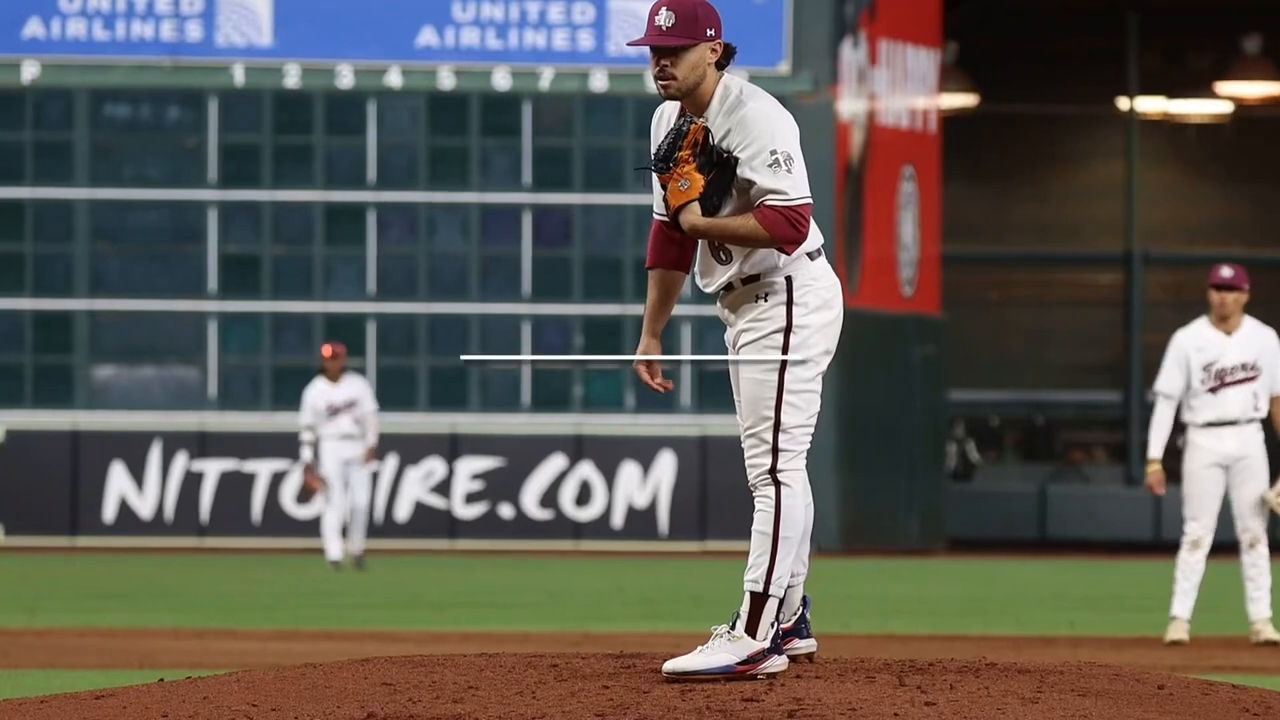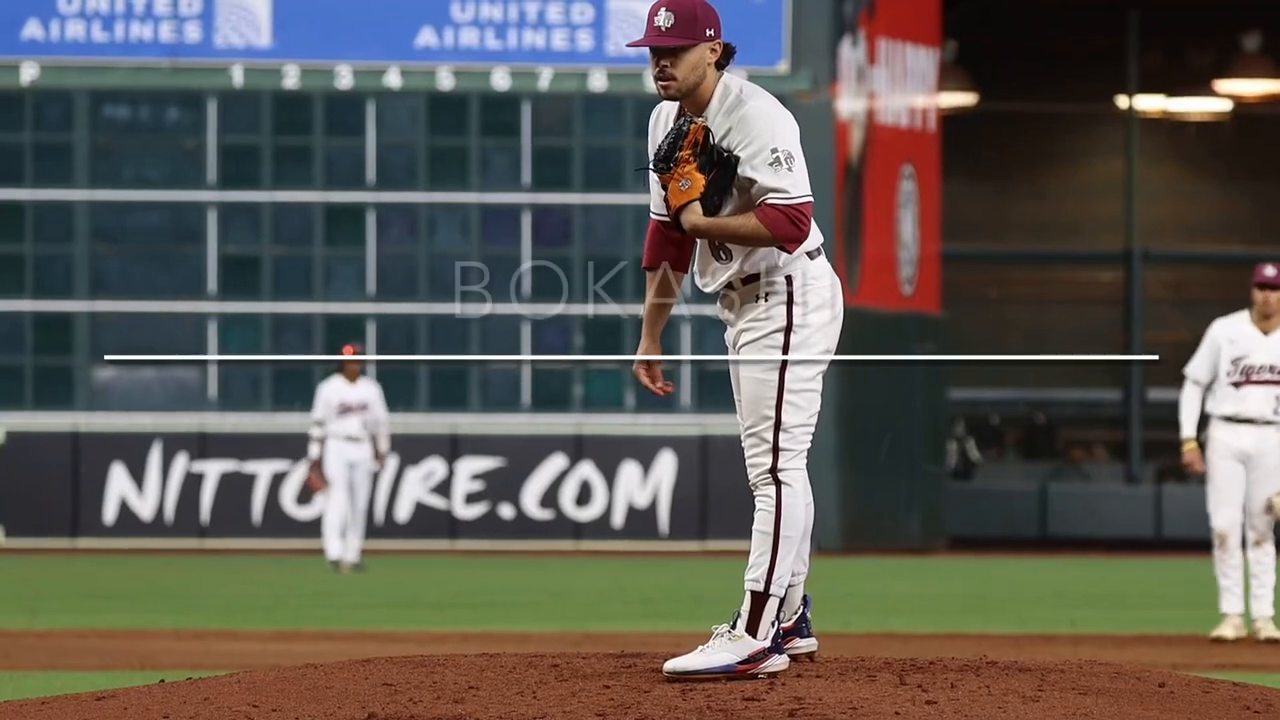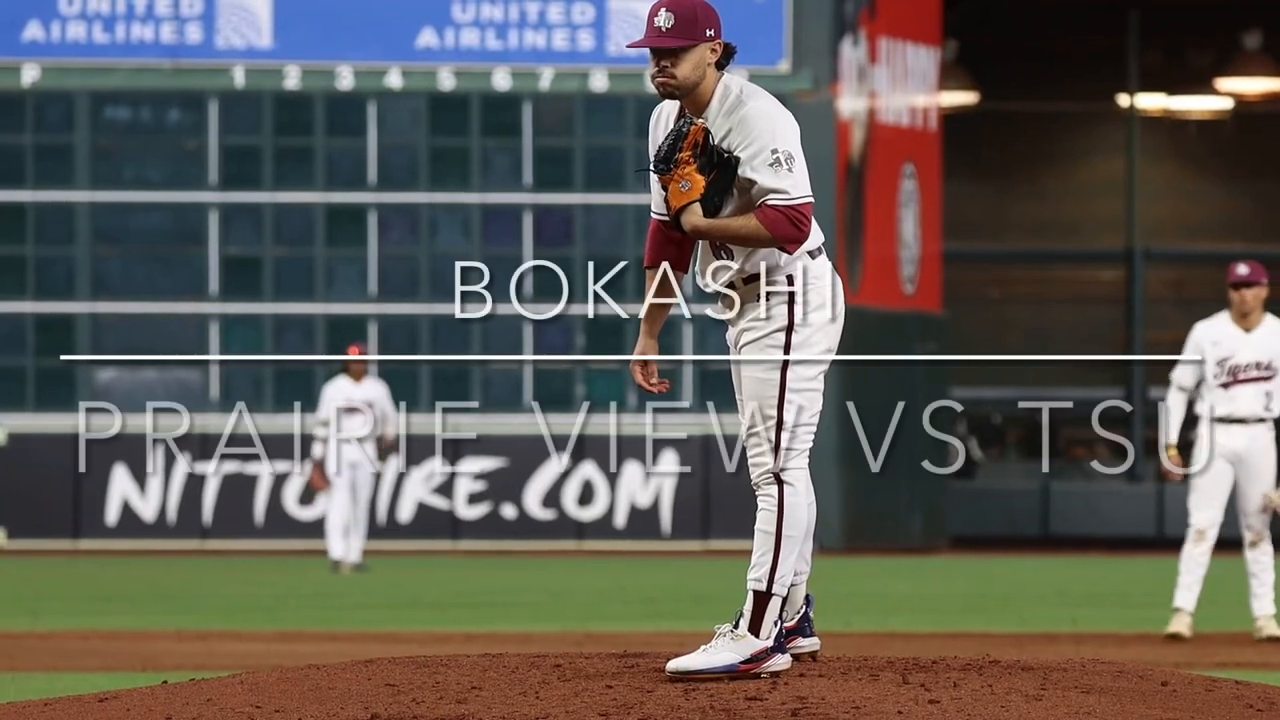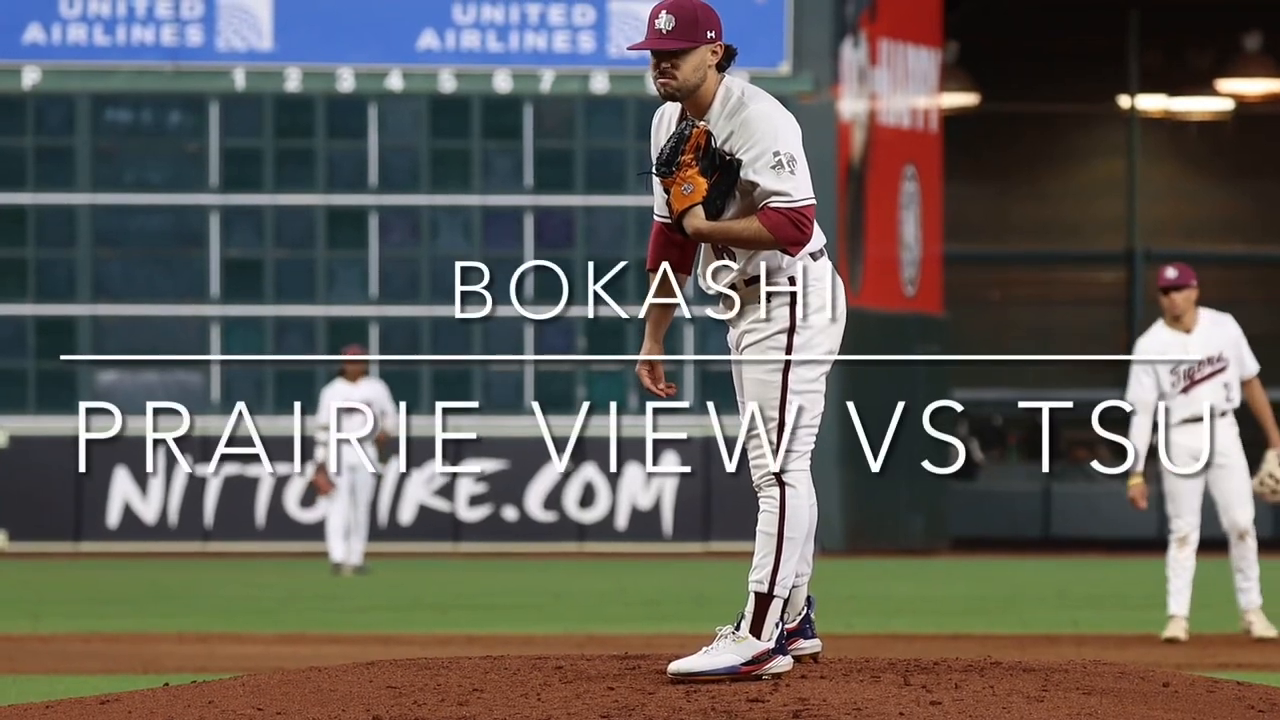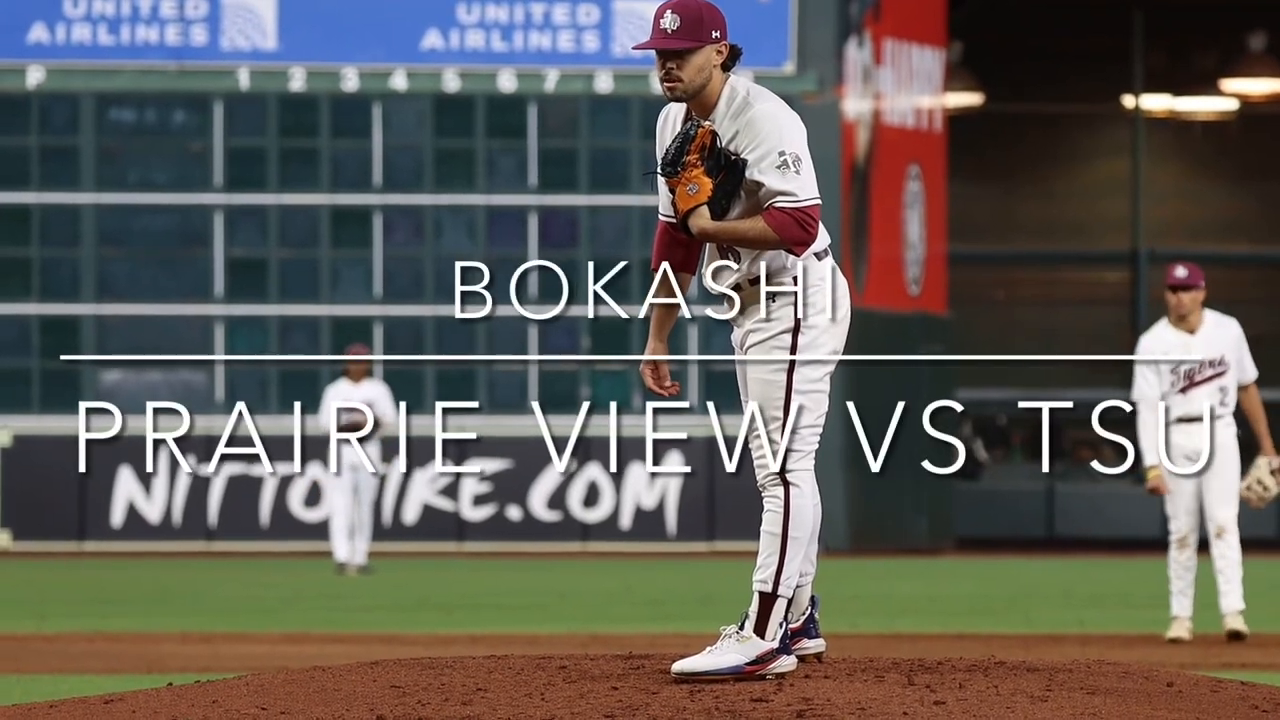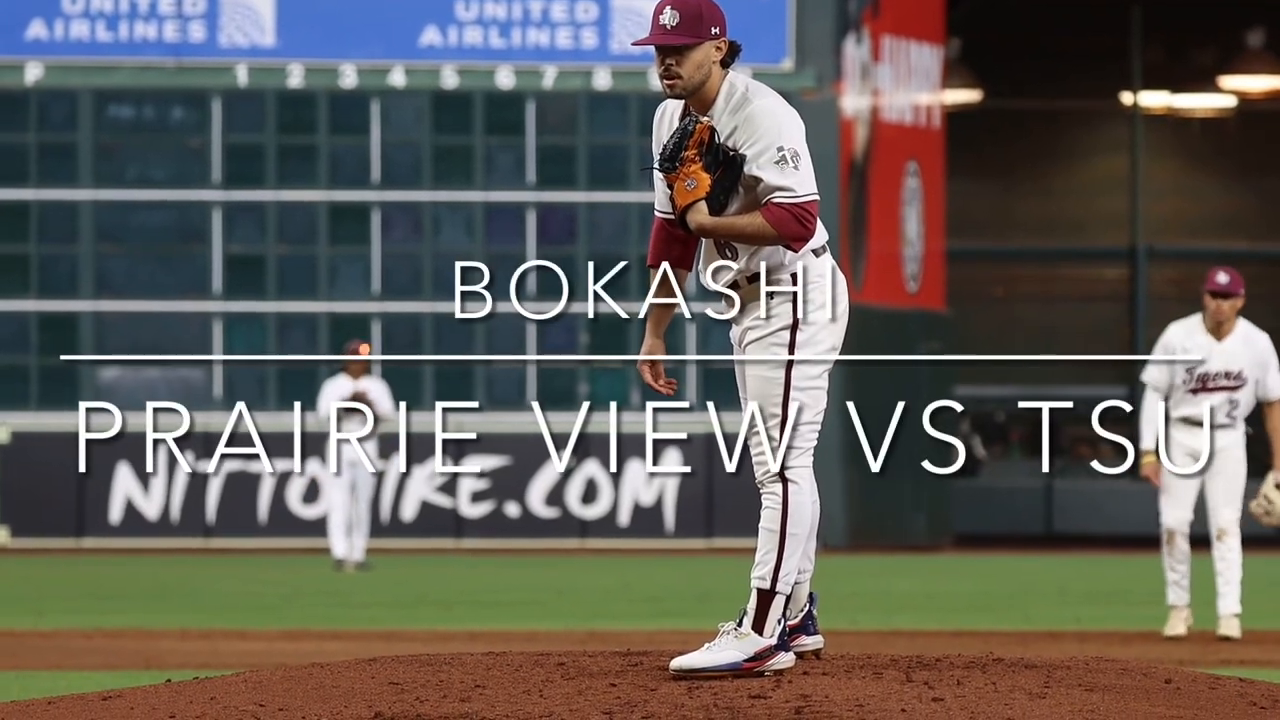
dt=0.5s
person 1, frame 1
left shoulder: (754, 116)
right shoulder: (667, 120)
left elbow: (789, 224)
right elbow: (669, 233)
left wrist: (701, 223)
right wrist: (651, 334)
left hip: (788, 299)
right hip: (742, 303)
left knee: (773, 466)
right knee: (773, 465)
left ankle: (757, 637)
right ankle: (788, 620)
person 1, frame 2
left shoulder: (756, 116)
right shoulder: (665, 120)
left elbow: (790, 221)
right elbow: (666, 232)
left wrist: (700, 223)
right wrist: (650, 336)
left hip: (788, 298)
right hip: (742, 303)
left knee: (774, 465)
right knee: (772, 465)
left ankle: (756, 636)
right ankle: (789, 619)
person 1, frame 3
left shoulder: (756, 116)
right shoulder: (666, 120)
left elbow: (791, 223)
right elbow: (667, 233)
left wrist: (701, 224)
right wrist: (648, 335)
left hip: (791, 298)
right hip: (743, 303)
left knee: (777, 465)
right knee: (776, 464)
left ankle: (760, 636)
right ankle: (791, 618)
person 1, frame 4
left shoulder: (757, 119)
right shoulder: (667, 122)
left elbow: (793, 225)
right elbow: (669, 236)
left wrist: (703, 227)
right wrist: (653, 337)
left hip: (791, 301)
right hip: (744, 305)
left knee: (778, 467)
right knee: (775, 467)
left ankle: (760, 637)
right ankle: (792, 620)
person 1, frame 5
left shoulder: (762, 118)
right shoulder: (672, 122)
left elbow: (798, 226)
right elbow: (673, 236)
left wrist: (708, 227)
right wrist: (657, 338)
left hip: (796, 300)
right hip: (748, 306)
left knee: (782, 468)
right knee: (780, 467)
left ankle: (764, 638)
right ankle: (797, 619)
person 1, frame 6
left shoulder: (761, 114)
right shoulder: (669, 118)
left elbow: (797, 220)
right elbow: (670, 232)
left wrist: (707, 222)
right wrist: (654, 333)
left hip: (795, 297)
right hip: (747, 301)
left knee: (782, 464)
right knee: (778, 463)
left ankle: (763, 634)
right ankle: (795, 616)
person 2, frame 1
right shoulder: (1187, 339)
right elbow: (1166, 400)
right wrist: (1154, 459)
left hip: (1249, 441)
right hip: (1204, 443)
right knee: (1196, 532)
right ankle: (1179, 619)
person 2, frame 2
right shoulder: (1223, 330)
right elbow: (1193, 385)
right wrist: (1188, 440)
right hip: (1224, 436)
right knee: (1224, 525)
right ankle: (1231, 614)
person 2, frame 3
right shoulder: (1205, 333)
right elbow: (1179, 391)
right wrist: (1169, 446)
right hip: (1214, 436)
right knee: (1202, 523)
right ankle: (1182, 612)
person 2, frame 4
left shoulder: (1225, 326)
right shoulder: (1150, 344)
right elbow: (1141, 411)
right wrist: (1136, 473)
left hip: (1223, 433)
right hip: (1180, 440)
left knee: (1240, 522)
right knee: (1182, 530)
right ankle: (1177, 617)
person 2, frame 5
left shoulder: (1229, 329)
right shoulder: (1152, 343)
left elbow: (1247, 388)
right elbow: (1147, 409)
left wrist: (1266, 445)
right wrist: (1152, 466)
left hip: (1220, 434)
right hip: (1177, 440)
left knee: (1223, 522)
right knee: (1182, 531)
left ankle: (1232, 612)
right ankle: (1181, 618)
person 2, frame 6
right shoulder: (1177, 335)
right elbow: (1154, 395)
right wrist: (1148, 452)
left hip: (1228, 441)
right hip: (1182, 438)
left knee: (1225, 526)
right knee: (1174, 524)
left ankle: (1229, 615)
right ankle: (1179, 607)
person 3, frame 1
left shoulder: (864, 45)
right shoulder: (847, 47)
left elbow: (866, 87)
right elbow: (844, 90)
left hip: (860, 121)
right hip: (849, 121)
left knee: (857, 192)
right knee: (848, 195)
left ankle: (854, 275)
right ankle: (849, 274)
person 3, frame 2
left shoulder: (863, 44)
right shoulder: (846, 45)
left elbow: (865, 86)
right elbow: (844, 88)
left hip: (858, 120)
right hip: (849, 120)
left knee: (856, 193)
right knee: (847, 195)
left ankle: (854, 274)
right ankle: (849, 273)
person 3, frame 3
left shoulder: (864, 41)
right shoulder: (846, 44)
left elbow: (866, 84)
right elbow: (844, 86)
left hip: (860, 118)
right hip: (849, 118)
left knee: (858, 192)
right knee: (848, 197)
left ankle: (856, 272)
right ankle: (850, 273)
person 3, frame 4
left shoulder: (864, 44)
right shoulder: (847, 46)
left elbow: (867, 87)
right elbow: (845, 89)
left hip: (860, 120)
right hip: (850, 120)
left knee: (858, 193)
right knee: (849, 198)
left ankle: (857, 274)
right ankle: (851, 273)
person 3, frame 5
left shoulder: (869, 43)
right shoulder: (852, 46)
left elbow: (870, 87)
right elbow: (850, 90)
left wrist: (866, 115)
left hip: (865, 120)
right hip: (854, 121)
left knee: (863, 194)
right knee: (854, 192)
left ankle: (861, 274)
right ankle: (856, 273)
person 3, frame 6
left shoulder: (866, 40)
right shoulder: (849, 43)
left elbow: (869, 82)
right elbow: (847, 85)
left hip: (863, 116)
right hip: (853, 116)
left knee: (861, 188)
right knee: (852, 188)
left ankle: (859, 269)
right ankle: (854, 270)
person 4, frame 1
left shoulder: (358, 382)
right shoulder: (313, 391)
left elbow: (370, 414)
right elbow: (307, 427)
left wrist: (372, 445)
right wrist: (308, 462)
left hip: (358, 448)
right hip: (331, 448)
left knee: (361, 502)
right knee: (333, 503)
left ankle: (356, 551)
right ankle: (334, 557)
person 4, frame 2
left shoulder: (372, 387)
right shoulder: (328, 387)
left elbow: (381, 421)
right elbow: (317, 423)
left wrist: (382, 452)
right wrist: (315, 459)
left hip: (363, 451)
right hip: (336, 449)
left knee: (360, 505)
right knee: (336, 502)
left ankle: (353, 557)
right ankle: (334, 556)
person 4, frame 3
left shoulder: (378, 387)
right shoulder: (333, 387)
left elbow: (390, 415)
right elbow: (322, 423)
left wrist: (389, 438)
right wrist: (317, 458)
left hip: (366, 450)
right hip: (338, 449)
left knee: (361, 505)
right knee: (338, 503)
left ankle: (355, 557)
right ankle: (337, 557)
person 4, frame 4
left shoulder: (377, 387)
right shoulder: (331, 391)
left elbow: (390, 415)
right elbow: (322, 427)
left wrist: (385, 432)
right wrist: (320, 464)
left hip: (366, 452)
right hip: (338, 451)
left knee: (362, 507)
right knee: (338, 505)
left ankle: (356, 559)
right ankle: (338, 559)
person 4, frame 5
left shoulder: (379, 388)
right shoulder: (334, 389)
left elbow: (391, 418)
right elbow: (324, 421)
left wrist: (372, 420)
right wrist: (342, 426)
left hip: (369, 451)
right hip: (342, 450)
left knee: (365, 506)
right knee: (341, 505)
left ankle: (361, 559)
right ankle: (342, 559)
person 4, frame 6
left shoulder: (378, 385)
right shoulder: (332, 384)
left elbow: (389, 413)
right elbow: (324, 413)
left wrist: (369, 402)
right wrist: (345, 404)
left hip: (367, 448)
right hip: (340, 447)
left knee: (363, 503)
right knee: (338, 501)
left ankle: (358, 556)
right ankle: (340, 555)
